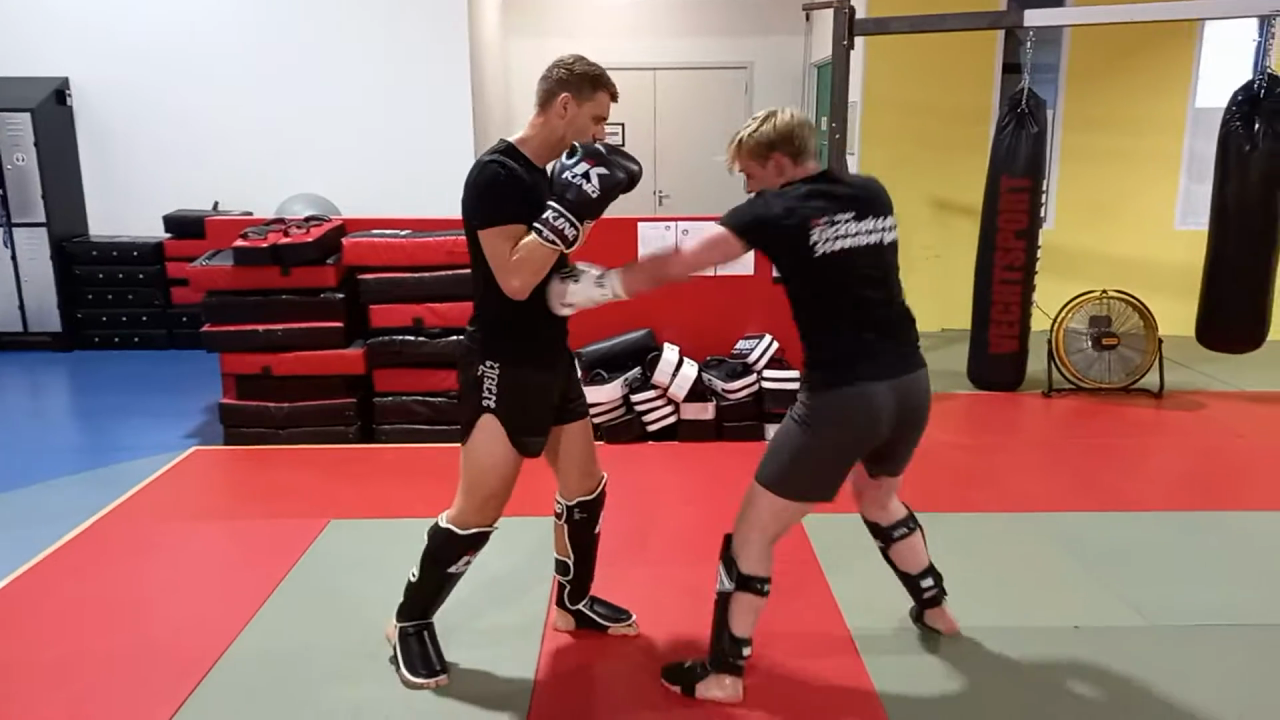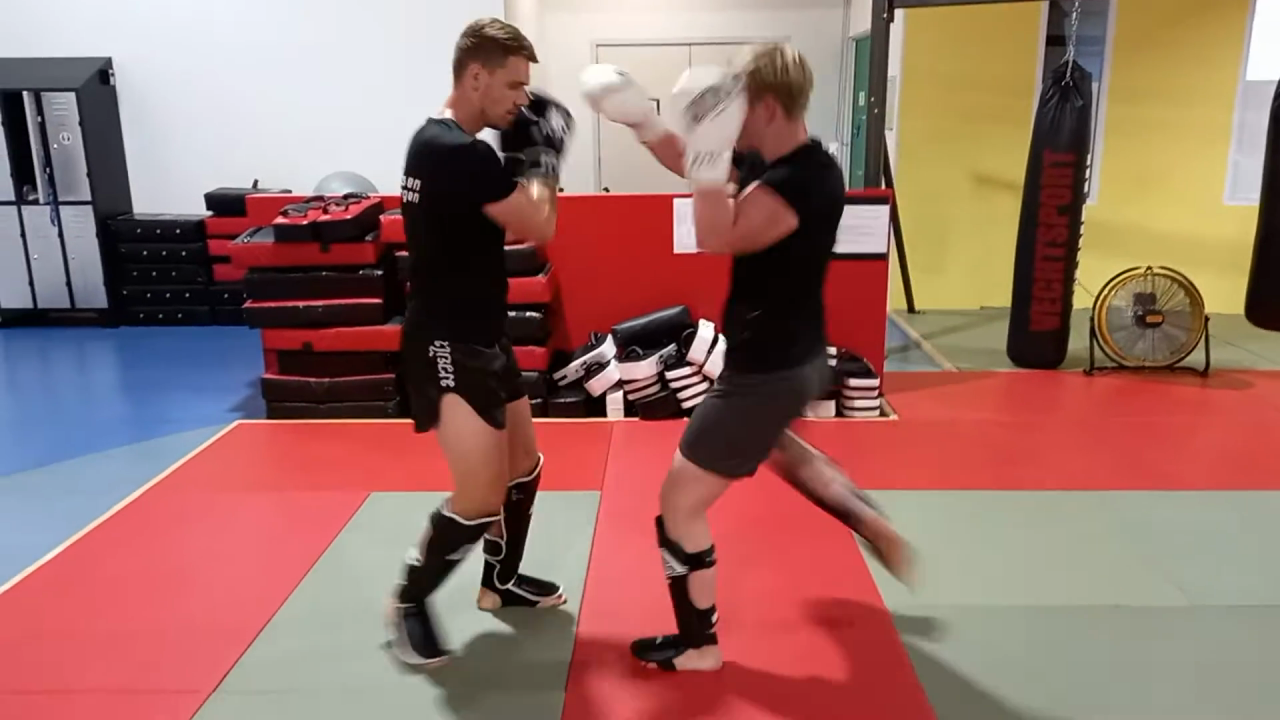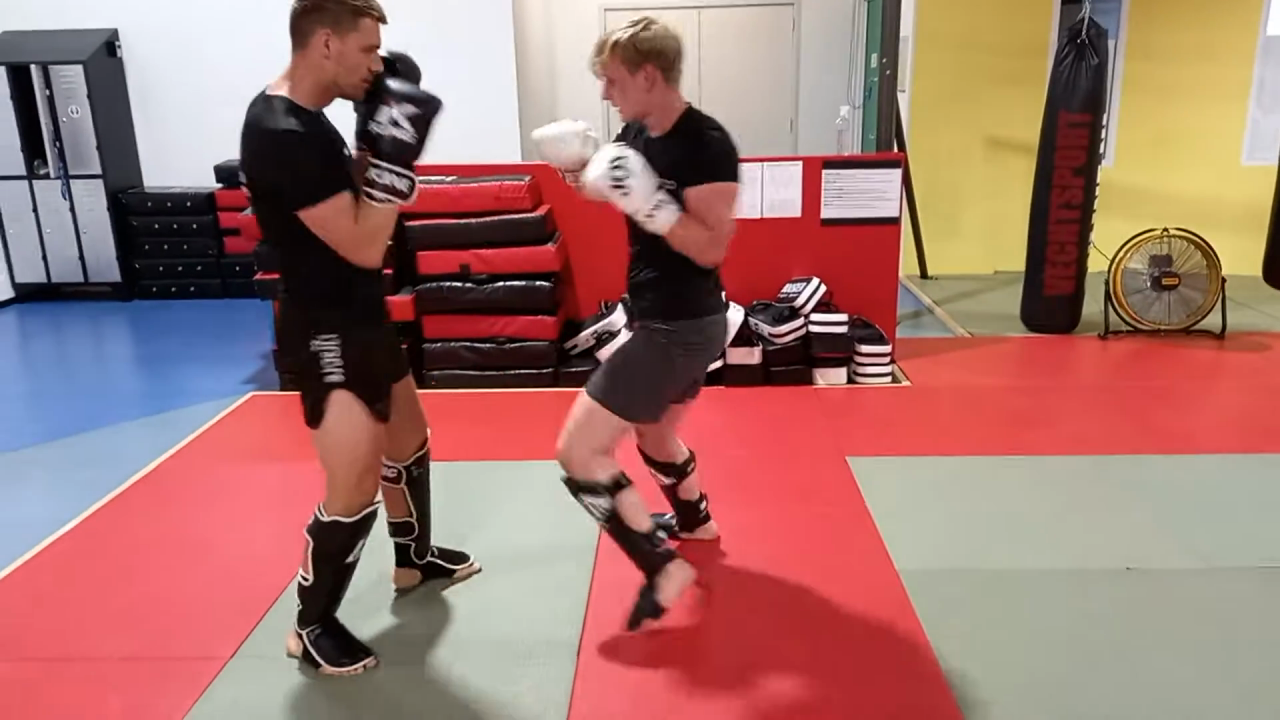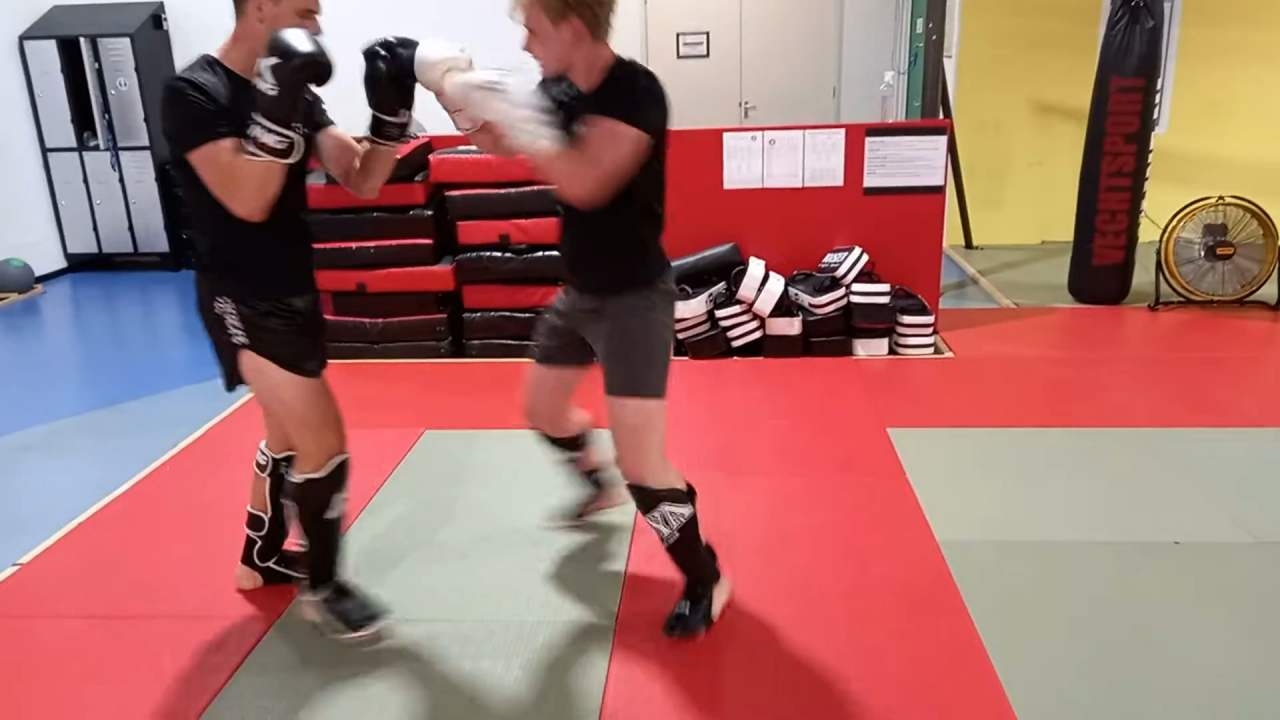
dt=0.7s
person 1, frame 1
left shoulder: (545, 170)
right shoulder: (495, 174)
right elbow: (515, 279)
left wrist: (593, 199)
right wrist: (569, 202)
left hip: (551, 357)
right hip: (501, 367)
left knee: (585, 483)
right knee: (477, 511)
left ankle: (574, 601)
right ankle: (410, 622)
person 1, frame 2
left shoulder: (443, 140)
right shoulder: (455, 150)
left elbow: (492, 224)
right elbow: (539, 227)
left wrist: (527, 148)
right wrist: (544, 154)
left hip: (479, 334)
right hip: (447, 344)
left knee: (522, 465)
right knee: (482, 497)
left ankle: (500, 580)
right ankle: (410, 599)
person 1, frame 3
left shoulder: (306, 116)
right shoulder: (280, 134)
left elbow: (355, 202)
right elbow: (364, 247)
left wrist: (392, 134)
right wrist: (396, 150)
left hip: (360, 317)
right hip: (326, 333)
left knee: (409, 442)
right knee: (352, 492)
left ankle: (415, 556)
right ankle: (312, 625)
person 1, frame 4
left shoulder: (285, 85)
right shoulder: (194, 94)
left elbow: (362, 183)
right elbow: (248, 202)
left wrist: (391, 109)
right wrist: (278, 105)
left hip: (290, 286)
right hip: (244, 298)
left knee: (289, 435)
right knee: (323, 444)
left ankle: (260, 555)
right ankle: (322, 586)
person 2, frame 1
left shoulder: (771, 211)
right shoulder: (874, 194)
left elbow: (681, 265)
left wrist: (595, 282)
left hip: (841, 396)
right hip: (909, 383)
left knee: (754, 532)
right knee: (879, 498)
left ankle: (722, 672)
right ankle: (932, 607)
person 2, frame 2
left shoulder: (809, 181)
right shoulder: (771, 155)
left elbow: (718, 240)
right elbow: (694, 164)
left wrist: (709, 140)
right wrist: (636, 114)
left hip: (766, 371)
right hip: (796, 357)
left knee: (679, 505)
right knee: (771, 448)
left ankle: (697, 643)
right ankle: (868, 523)
person 2, frame 3
left shoulder: (702, 145)
right shoulder: (640, 133)
left elbow: (709, 248)
right elbow: (593, 181)
left wrist: (644, 198)
right wrist: (578, 159)
left hip: (670, 325)
right hip: (678, 317)
left knee: (579, 455)
right knee: (652, 432)
left ankle: (663, 570)
right ankle: (693, 516)
person 2, frame 4
left shoulder: (635, 90)
right shoulder: (560, 85)
left elbow: (580, 185)
right elbow: (506, 144)
left wrist: (515, 117)
right wrist: (465, 101)
left hip: (634, 297)
right hip: (580, 290)
left knee: (640, 456)
right knee: (541, 409)
left ankle: (705, 581)
right ankle: (595, 481)
